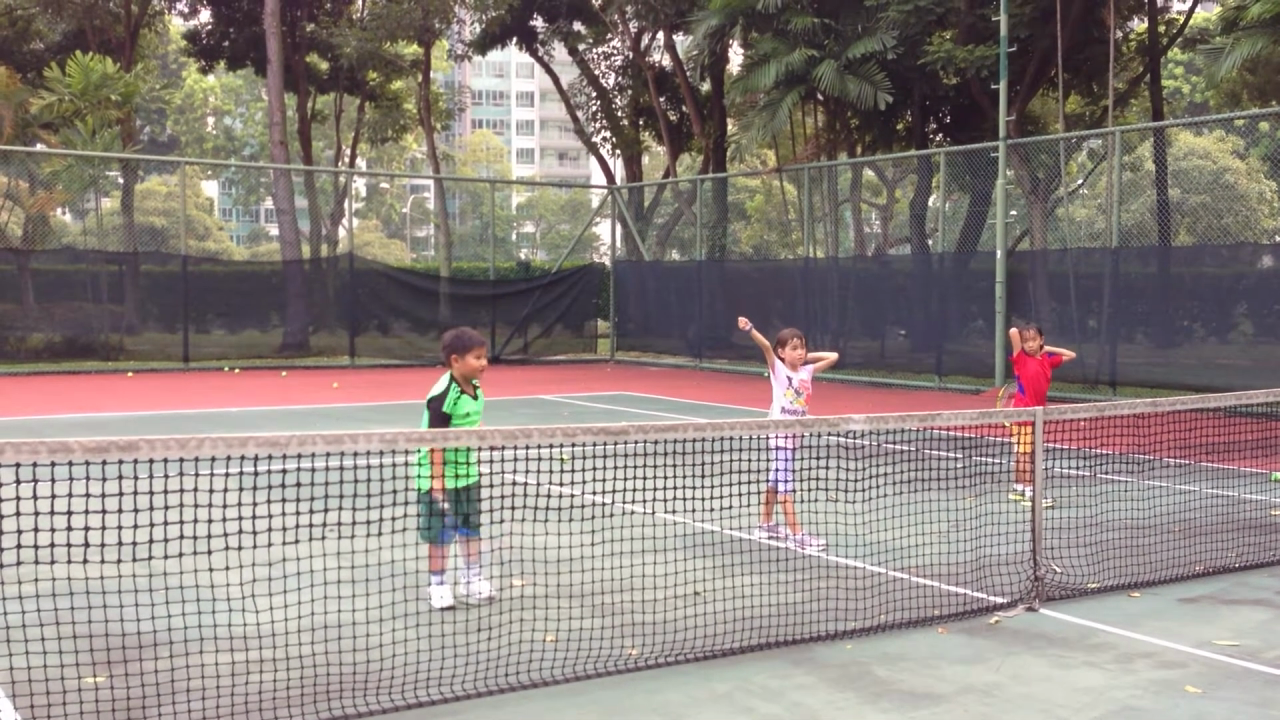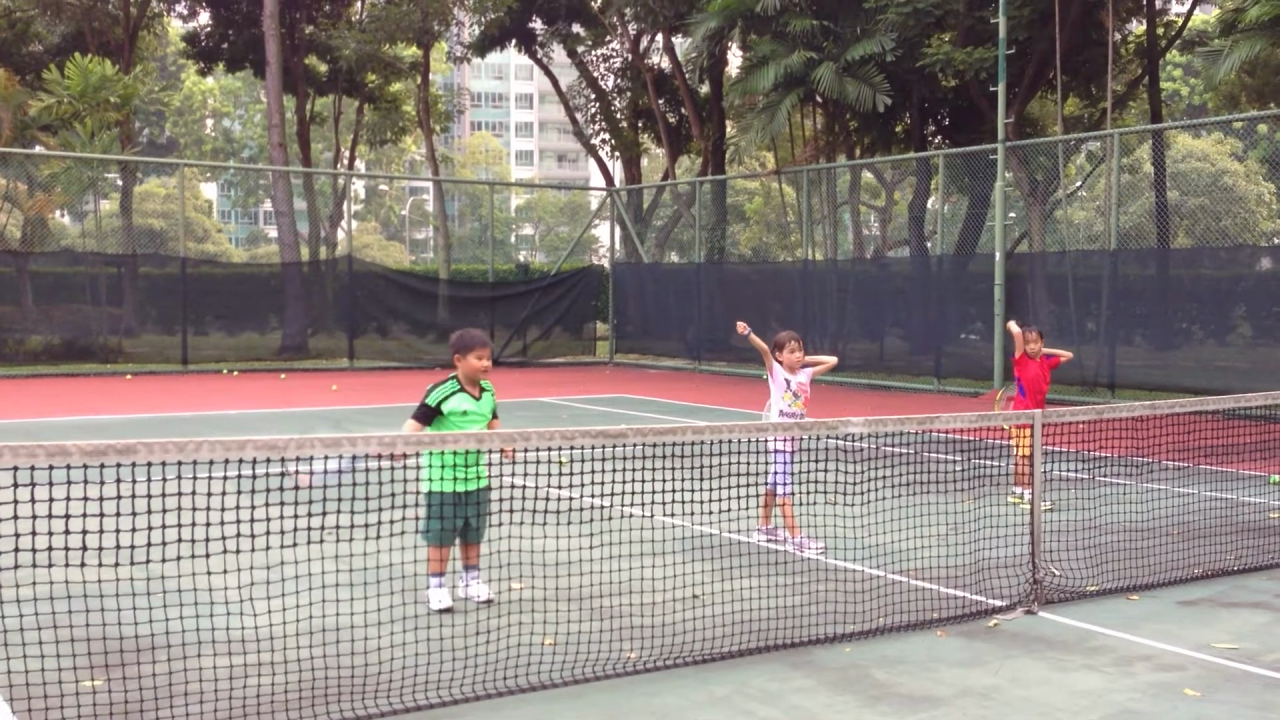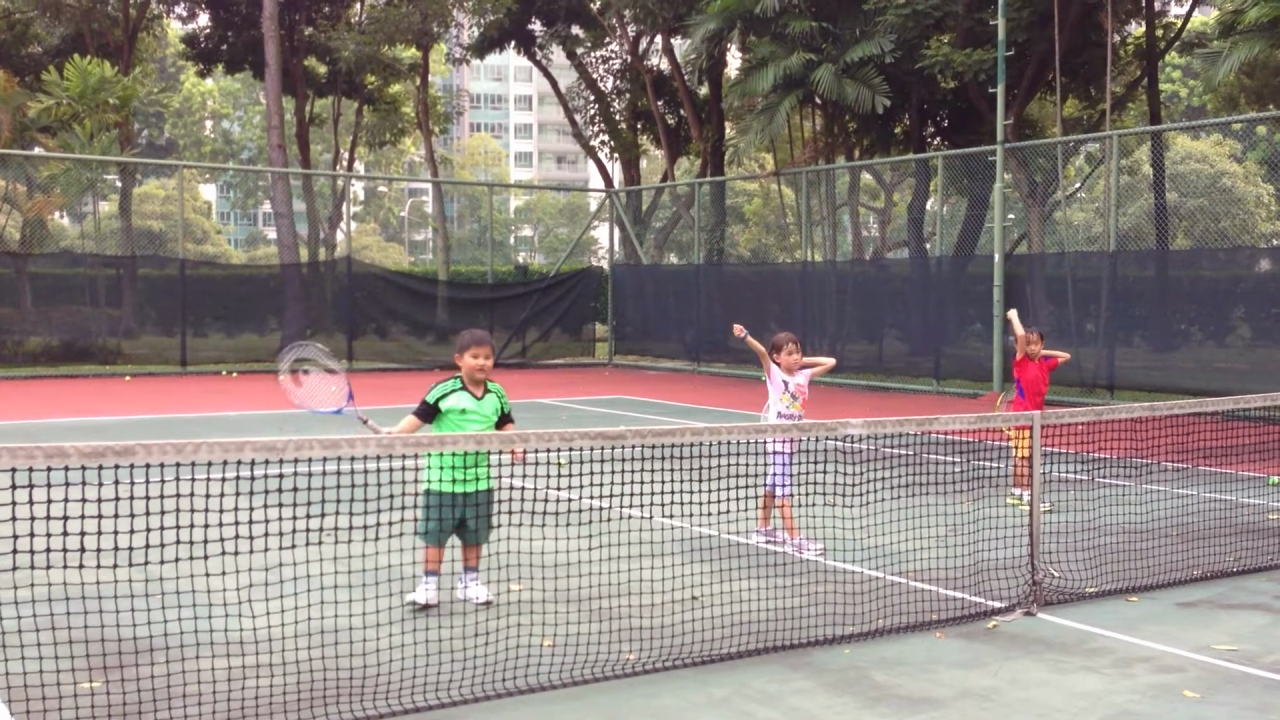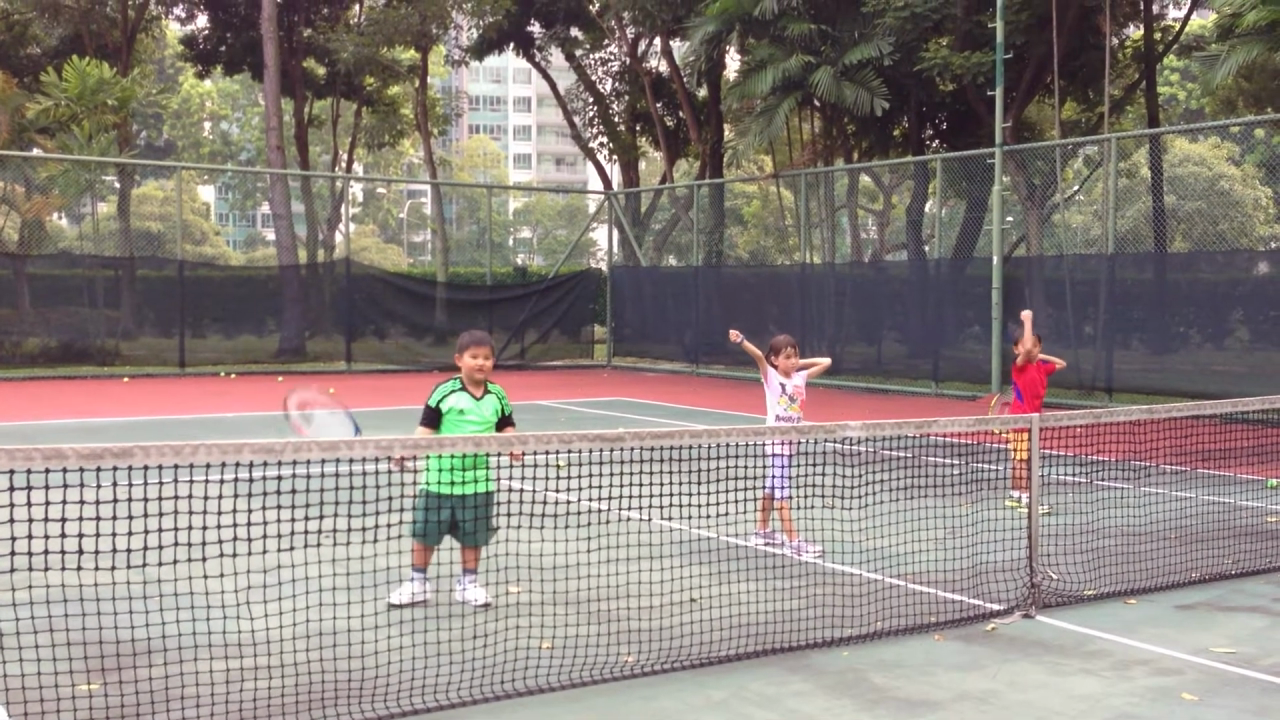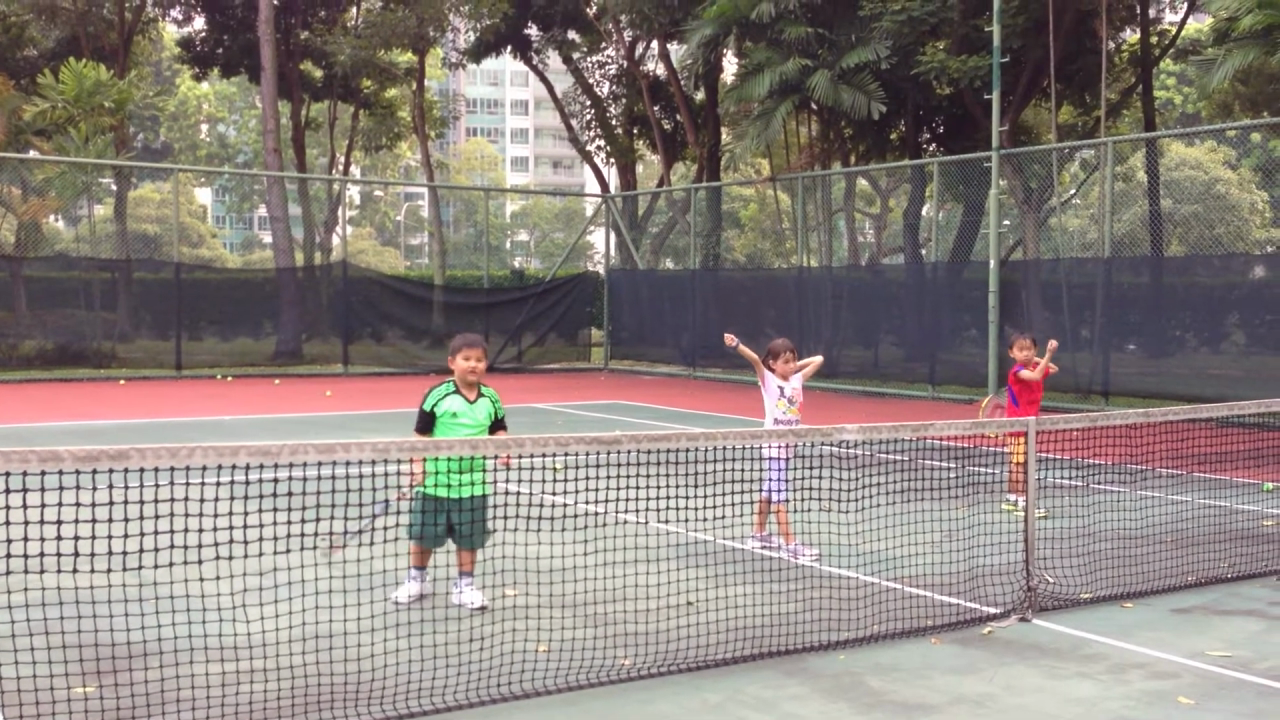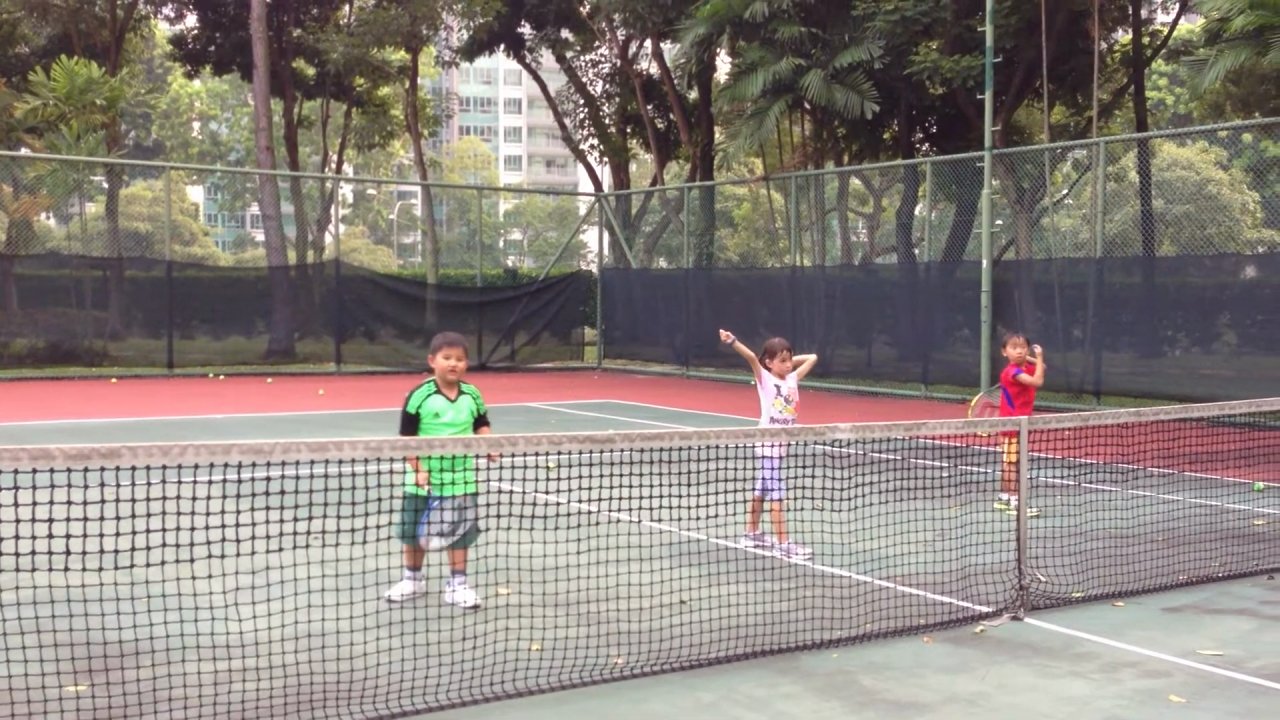
dt=0.2s
person 1, frame 1
left shoulder: (473, 387)
right shoulder: (443, 395)
right wrist: (436, 478)
left hip: (466, 473)
right hip: (442, 474)
left knee: (470, 528)
right knee: (440, 532)
left ankle: (472, 577)
right ankle: (438, 585)
person 1, frame 2
left shoulder: (487, 391)
right shoulder: (442, 392)
right elbow: (418, 420)
left hip: (475, 475)
right hip: (442, 476)
left knee: (473, 531)
right knee: (440, 533)
left ankle: (471, 580)
right ankle: (437, 588)
person 1, frame 3
left shoulder: (497, 394)
right shoulder: (444, 391)
left elbow: (506, 424)
right elbow: (419, 417)
left wrist: (515, 445)
right wrist: (395, 432)
left hip: (479, 477)
right hip: (442, 475)
left knee: (475, 533)
right knee: (435, 533)
left ankle: (470, 582)
right ankle: (430, 586)
person 1, frame 4
left shoulder: (498, 396)
right shoulder: (444, 392)
left elbow: (506, 426)
right elbow: (427, 427)
left hip: (478, 479)
right hip: (440, 477)
left knee: (474, 535)
right knee: (425, 532)
left ankle: (468, 583)
right ankle: (417, 583)
person 1, frame 5
left shoulder: (491, 398)
right shoulder: (437, 395)
left elbow: (498, 430)
right elbow: (422, 434)
right wrist: (418, 465)
left hip: (472, 482)
right hip: (436, 481)
left knee: (469, 537)
right knee: (423, 533)
left ankle: (465, 586)
right ankle: (417, 580)
person 1, frame 6
left shoulder: (472, 395)
right shoulder: (419, 397)
left elbow: (482, 426)
right elbow: (407, 436)
right wrist: (417, 469)
left hip: (460, 480)
right hip: (423, 480)
left knee: (459, 535)
right knee: (413, 534)
left ankle: (457, 584)
right ankle: (413, 579)
person 2, frame 1
left shoulder: (807, 371)
right shoulder: (778, 369)
left elbow: (833, 356)
right elbow: (765, 346)
left wrist: (808, 356)
right wrist: (750, 329)
left hip: (794, 435)
right hip: (780, 435)
left knee: (775, 481)
right knee: (785, 485)
left ankle: (766, 526)
right ankle: (796, 534)
person 2, frame 2
left shoulder: (805, 374)
right shoulder: (776, 372)
left elbow: (832, 361)
right elbow: (764, 350)
left wrist: (807, 359)
right wrist: (748, 333)
left hip: (792, 438)
right hip: (779, 438)
left knee: (774, 484)
right knee: (784, 488)
left ankle: (764, 528)
right ankle: (795, 537)
person 2, frame 3
left shoulder: (803, 376)
right shoulder: (774, 374)
left elbow: (831, 362)
right elbow: (761, 352)
left wrist: (805, 361)
right wrist: (744, 335)
left hip: (791, 439)
right hip: (778, 439)
left knee: (773, 485)
right knee: (783, 489)
left ankle: (763, 529)
right ankle: (794, 539)
person 2, frame 4
left shoulder: (800, 377)
right shoulder: (771, 377)
left elbow: (826, 362)
right elbow: (758, 356)
left wrist: (801, 363)
right wrist: (741, 340)
left hip: (790, 441)
right hip: (777, 441)
left knee: (772, 488)
right knee: (782, 492)
left ankle: (762, 531)
right ankle: (792, 541)
person 2, frame 5
left shoulder: (797, 380)
right shoulder: (768, 380)
left elbow: (818, 359)
right elbow: (755, 360)
left wrist: (797, 364)
right wrist: (737, 345)
left hip: (787, 444)
right hip: (774, 445)
left knee: (769, 491)
right knee: (780, 495)
left ankle: (758, 535)
right ankle: (789, 544)
person 2, frame 6
left shoulder: (792, 379)
right shoulder: (764, 379)
left elbow: (812, 358)
right elbow: (752, 358)
left wrist: (792, 359)
right wrist: (733, 341)
left hip: (781, 443)
right hip: (769, 443)
left knee: (762, 490)
right knee: (776, 493)
left ankle: (752, 533)
right ankle: (783, 543)
person 3, frame 1
left shoulder: (1047, 360)
right shoulder: (1021, 359)
left elbow: (1071, 355)
right elbow: (1013, 332)
left wrist: (1047, 349)
right wrist: (1016, 331)
left knee: (1024, 453)
right knee: (1025, 453)
left ankle: (1018, 488)
right ankle: (1029, 493)
person 3, frame 2
left shoulder: (1046, 362)
right shoulder: (1021, 360)
left elbow: (1069, 355)
right elbow: (1017, 334)
left wrist: (1046, 350)
right wrist: (1011, 324)
left knee: (1023, 456)
right knee: (1024, 455)
left ankle: (1018, 492)
right ankle: (1028, 495)
person 3, frame 3
left shoulder: (1044, 364)
right shoulder: (1021, 362)
left elbow: (1066, 356)
right elbow: (1021, 336)
left wrist: (1044, 352)
right wrist: (1013, 317)
left knee: (1021, 457)
right knee: (1024, 457)
left ankle: (1016, 492)
right ankle: (1027, 496)
person 3, frame 4
left shoulder: (1041, 367)
right shoulder: (1019, 365)
left elbow: (1062, 364)
right elbow: (1026, 349)
left wrist: (1042, 356)
right wrist: (1027, 322)
left knee: (1020, 459)
right knee: (1023, 460)
left ankle: (1015, 495)
right ankle: (1025, 499)
person 3, frame 5
left shoulder: (1034, 368)
right shoulder: (1017, 371)
left elbow: (1054, 370)
right elbow: (1036, 376)
left wrist: (1038, 360)
right wrist: (1049, 353)
left knee: (1017, 463)
right knee: (1020, 463)
left ankle: (1011, 499)
right ankle: (1022, 502)
person 3, frame 6
left shoulder: (1025, 368)
right shoulder: (1013, 371)
left elbow: (1041, 369)
right elbow: (1038, 382)
left wrist: (1031, 359)
right wrist: (1040, 357)
left knee: (1009, 462)
right knee: (1013, 462)
left ankle: (1004, 497)
right ankle: (1014, 501)
